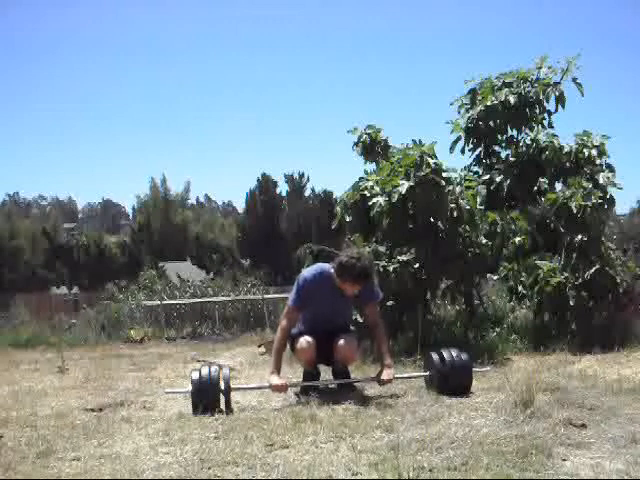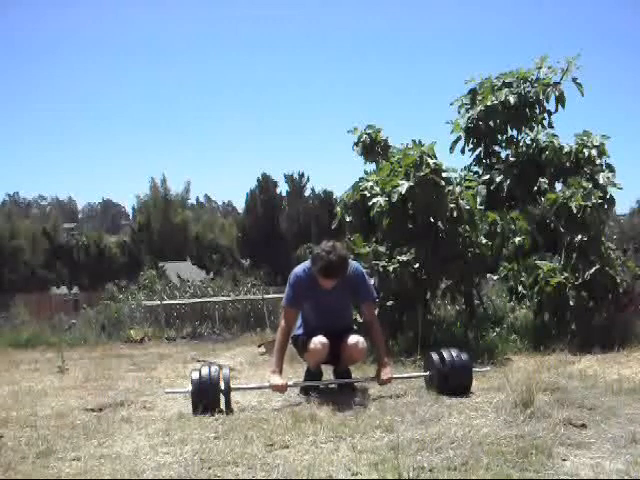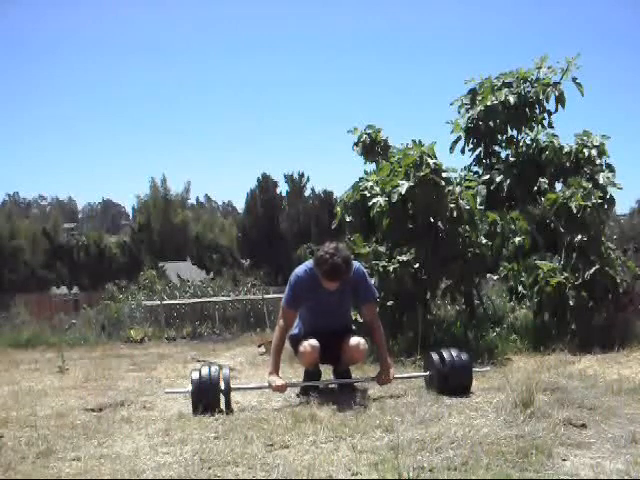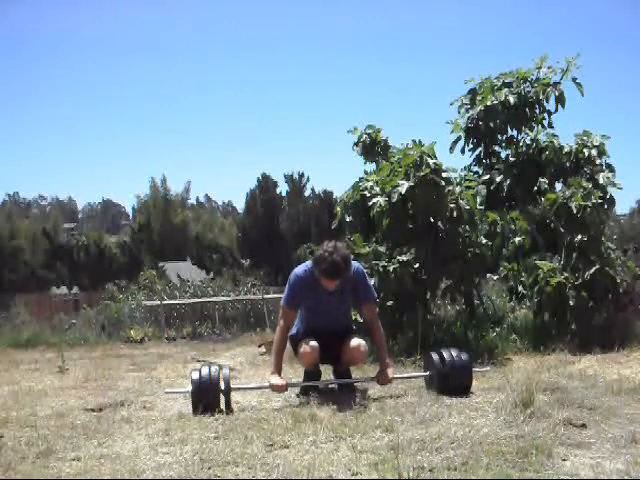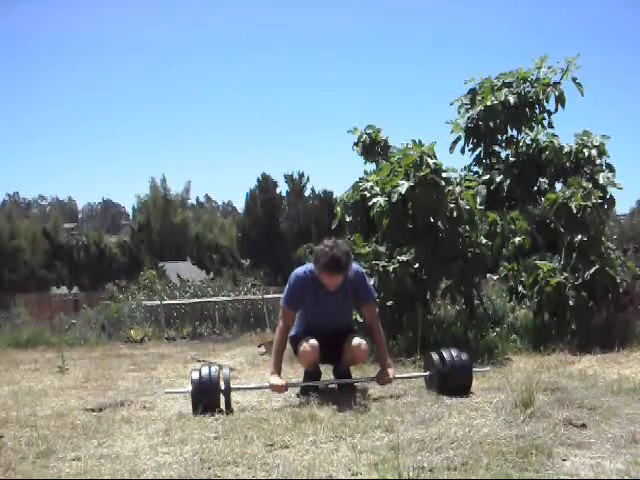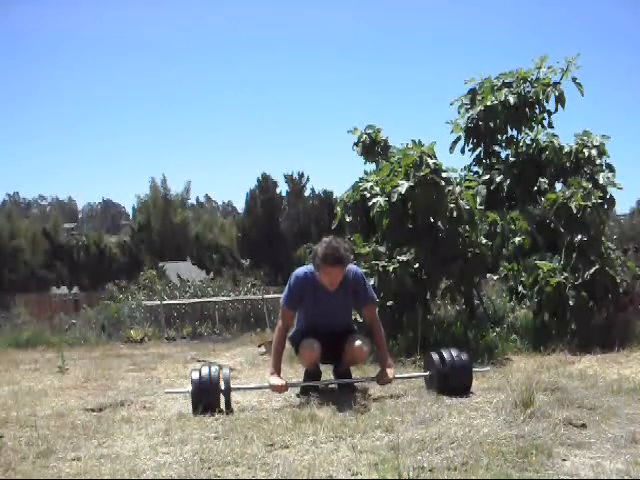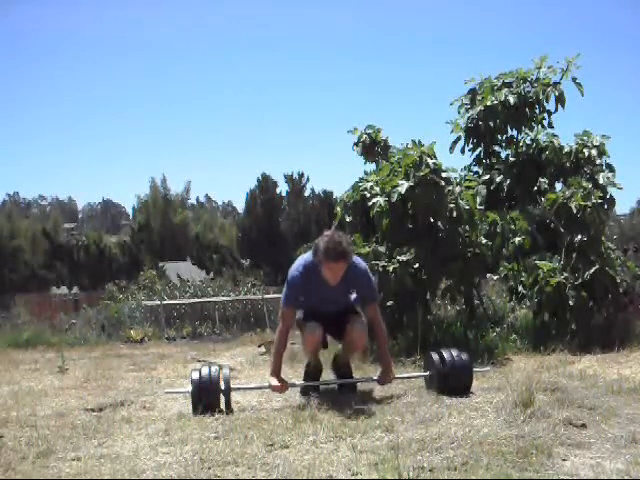
dt=0.7s
person 1, frame 1
left shoulder: (364, 279)
right shoulder: (310, 277)
left elbow: (374, 321)
right elbow: (286, 322)
left wrist: (387, 364)
right wrist: (275, 373)
left hip: (338, 334)
right hip: (306, 334)
left knee: (348, 347)
right knee: (305, 346)
left ankle: (340, 371)
right ankle: (310, 374)
person 1, frame 2
left shoulder: (355, 272)
right shoulder: (300, 275)
left elbow: (371, 319)
right elbow: (286, 323)
left wrist: (384, 364)
right wrist: (275, 372)
left hip: (342, 334)
right hip: (309, 335)
left knee: (358, 346)
right knee: (319, 346)
left ankle: (341, 371)
right ankle: (313, 373)
person 1, frame 3
left shoulder: (357, 272)
right shoulder: (302, 275)
left elbow: (372, 319)
right elbow: (283, 322)
left wrist: (385, 365)
right wrist: (273, 373)
left hip: (341, 334)
right hip: (308, 335)
left knee: (359, 348)
right knee: (309, 351)
left ankle: (342, 370)
right ankle: (312, 373)
person 1, frame 4
left shoulder: (356, 272)
right shoulder: (301, 275)
left elbow: (372, 319)
right elbow: (284, 323)
left wrist: (385, 365)
right wrist: (275, 373)
left hip: (342, 335)
right hip: (308, 335)
left knee: (360, 349)
right knee: (308, 351)
left ankle: (341, 371)
right ankle: (312, 373)
person 1, frame 5
left shoulder: (356, 274)
right shoulder: (301, 277)
left elbow: (372, 320)
right elbow: (284, 324)
left wrist: (386, 365)
right wrist: (275, 373)
left hip: (342, 336)
right hip: (309, 336)
left knee: (361, 349)
right knee: (308, 351)
left ankle: (342, 371)
right ankle: (311, 373)
person 1, frame 6
left shoulder: (355, 275)
right shoulder: (301, 277)
left elbow: (373, 320)
right elbow: (283, 324)
left wrist: (386, 365)
right wrist: (275, 373)
left hip: (342, 335)
right hip: (309, 335)
left knee: (362, 349)
right knee: (310, 351)
left ankle: (342, 370)
right ankle: (312, 373)
person 1, frame 7
left shoulder: (359, 269)
right shoulder: (301, 270)
left elbow: (375, 318)
right elbow: (285, 323)
left wrist: (386, 366)
right wrist: (275, 374)
left hip: (342, 311)
right hip: (312, 309)
left knee: (359, 333)
right knee: (313, 335)
left ankle: (341, 363)
right ankle: (313, 366)
